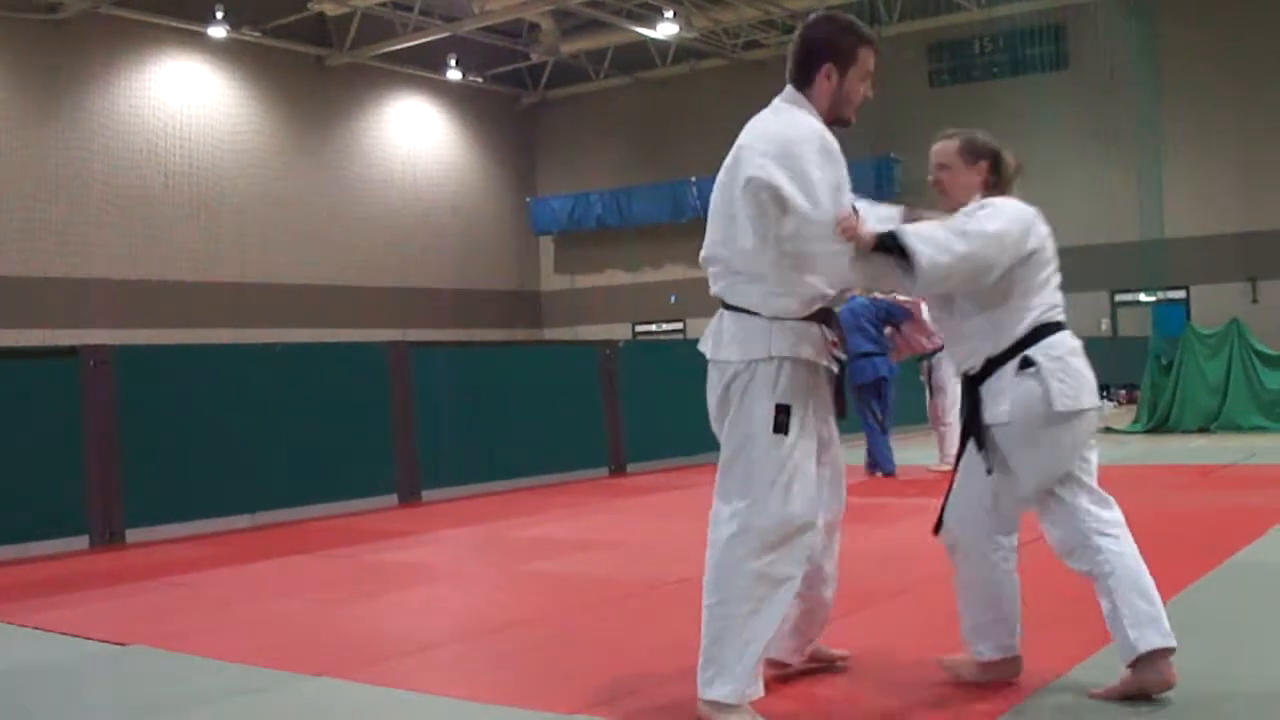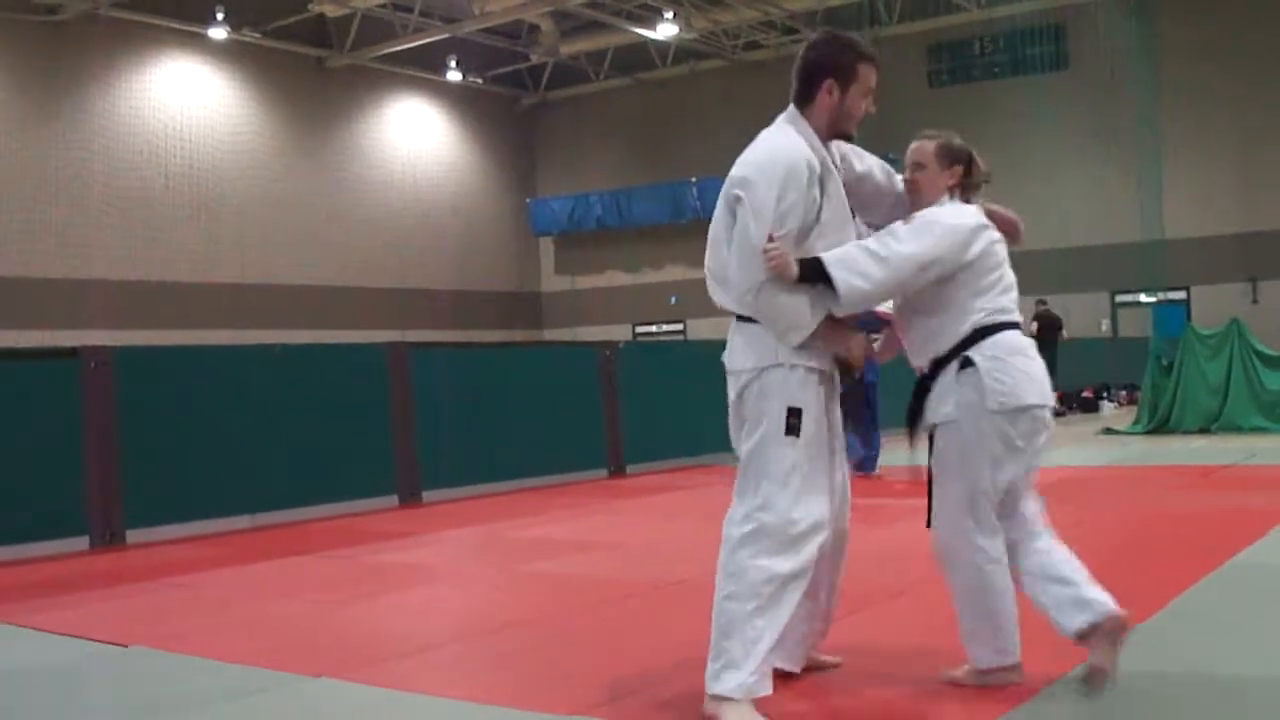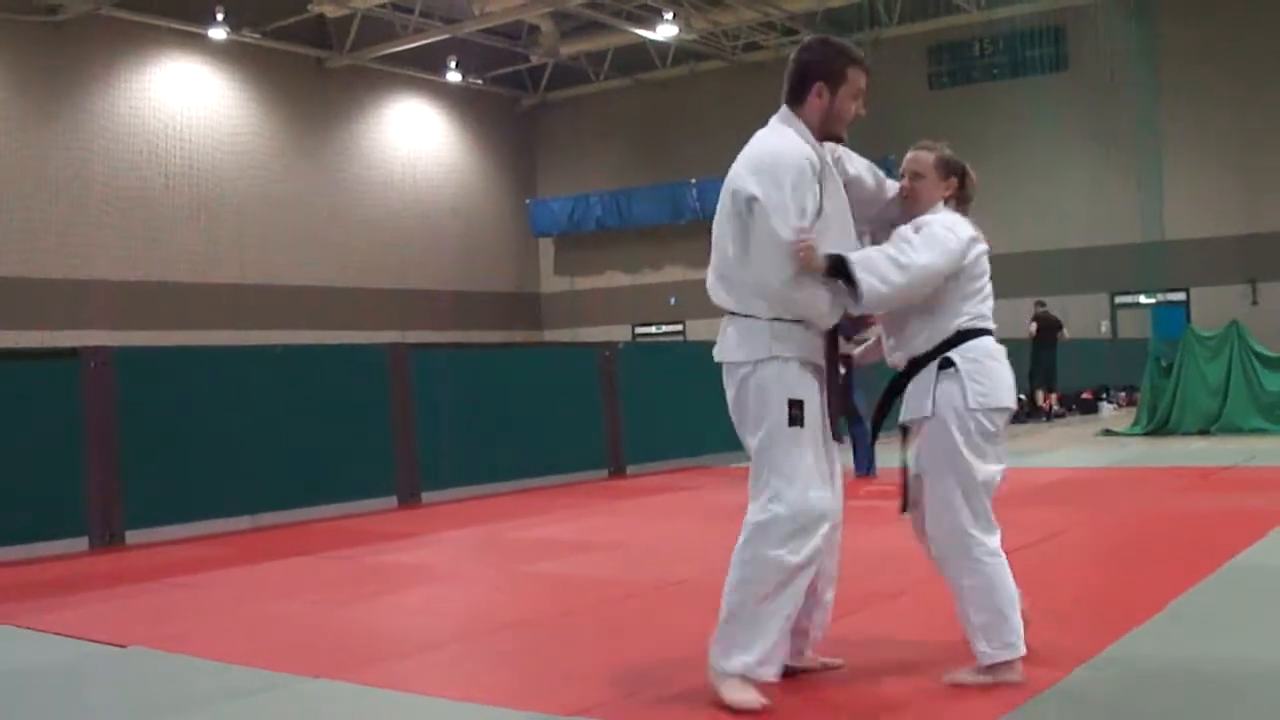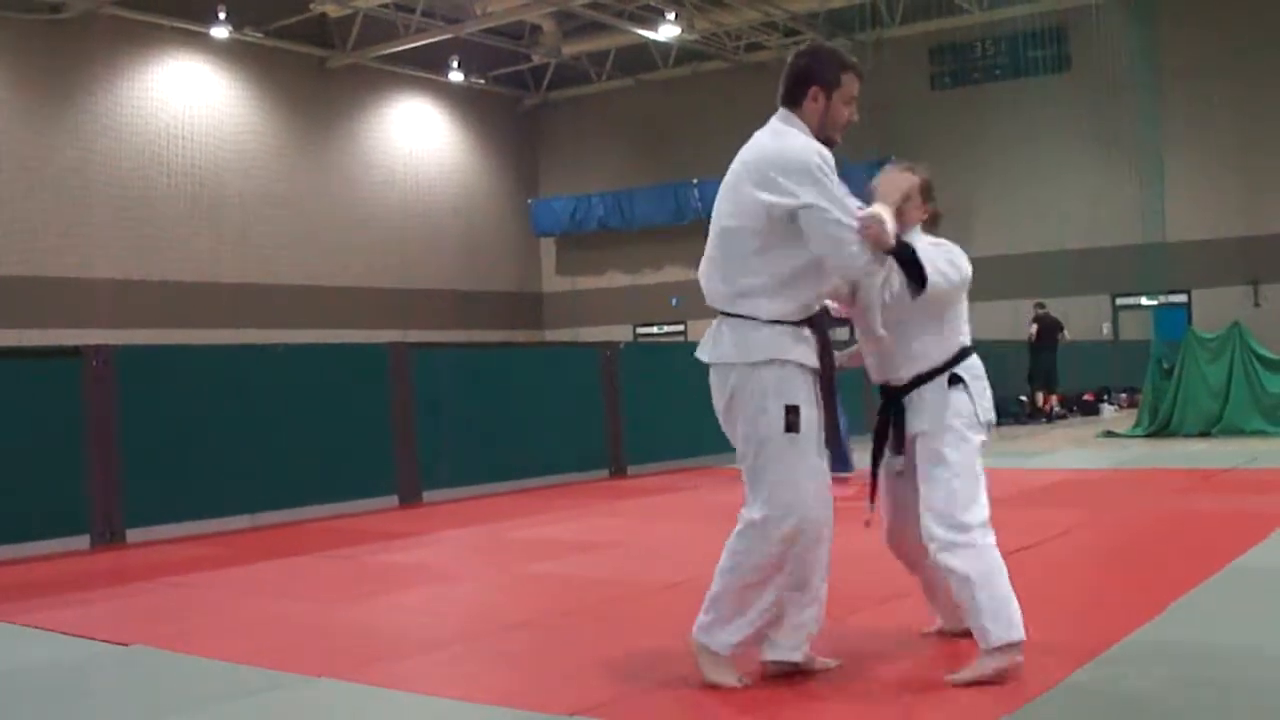
dt=0.2s
person 1, frame 1
left shoulder: (797, 133)
right shoulder: (795, 137)
left elbow: (841, 221)
right elbow: (848, 240)
left wrist: (921, 222)
left hip: (792, 349)
right hip: (764, 350)
left knee: (816, 502)
right knee: (761, 514)
left ankle: (790, 643)
person 1, frame 2
left shoulder: (829, 157)
right shoulder: (781, 160)
left elbow: (892, 193)
right elbow: (753, 280)
right wrist: (832, 330)
left hip: (807, 360)
right hip: (777, 361)
left knee: (825, 511)
right knee: (779, 517)
left ankle: (788, 647)
person 1, frame 3
left shoulder: (810, 155)
right shoulder: (781, 158)
left elbow: (878, 195)
right elbow: (779, 276)
right wrist: (852, 300)
left hip: (792, 350)
right hip: (771, 351)
left knee: (818, 503)
right knee: (793, 508)
left ankle: (791, 645)
right ankle: (736, 659)
person 1, frame 4
left shoulder: (779, 149)
right shoulder: (794, 156)
left elbow: (831, 228)
right elbow: (855, 257)
left wrist: (873, 214)
right wrist: (885, 205)
left hip: (776, 349)
right hip: (762, 354)
left knee: (805, 505)
right knee: (788, 508)
left ankle: (784, 646)
right ankle: (717, 637)
person 2, frame 1
left shoulder: (1003, 217)
right shoulder: (972, 224)
left elbow: (965, 251)
left wrist: (880, 242)
left hip: (1033, 387)
right hip: (1048, 385)
left knee: (974, 526)
right knee: (1089, 523)
left ankle: (995, 657)
right ankle: (1152, 650)
person 2, frame 2
left shoulder: (948, 223)
right shoulder: (958, 226)
left elbow: (891, 262)
right elbow: (943, 303)
left wrist: (805, 268)
right wrist: (905, 330)
left hip: (986, 383)
right hip: (1005, 378)
left knee: (964, 529)
right knee: (1014, 524)
left ankle: (998, 661)
right ankle: (1093, 614)
person 2, frame 3
left shoulder: (941, 232)
right shoulder: (922, 232)
left elbow: (903, 272)
left wrist: (828, 264)
right wrist: (881, 345)
left hip: (958, 385)
right hip: (942, 386)
left knee: (959, 523)
right knee: (930, 514)
left ankle: (1001, 656)
right ankle: (992, 613)
person 2, frame 4
left shoulder: (938, 253)
left elbow: (931, 279)
left wrist: (895, 246)
left hip: (947, 403)
right hip: (902, 411)
left knee: (952, 526)
right knee: (904, 531)
left ankle: (1002, 642)
right ankle: (960, 615)
